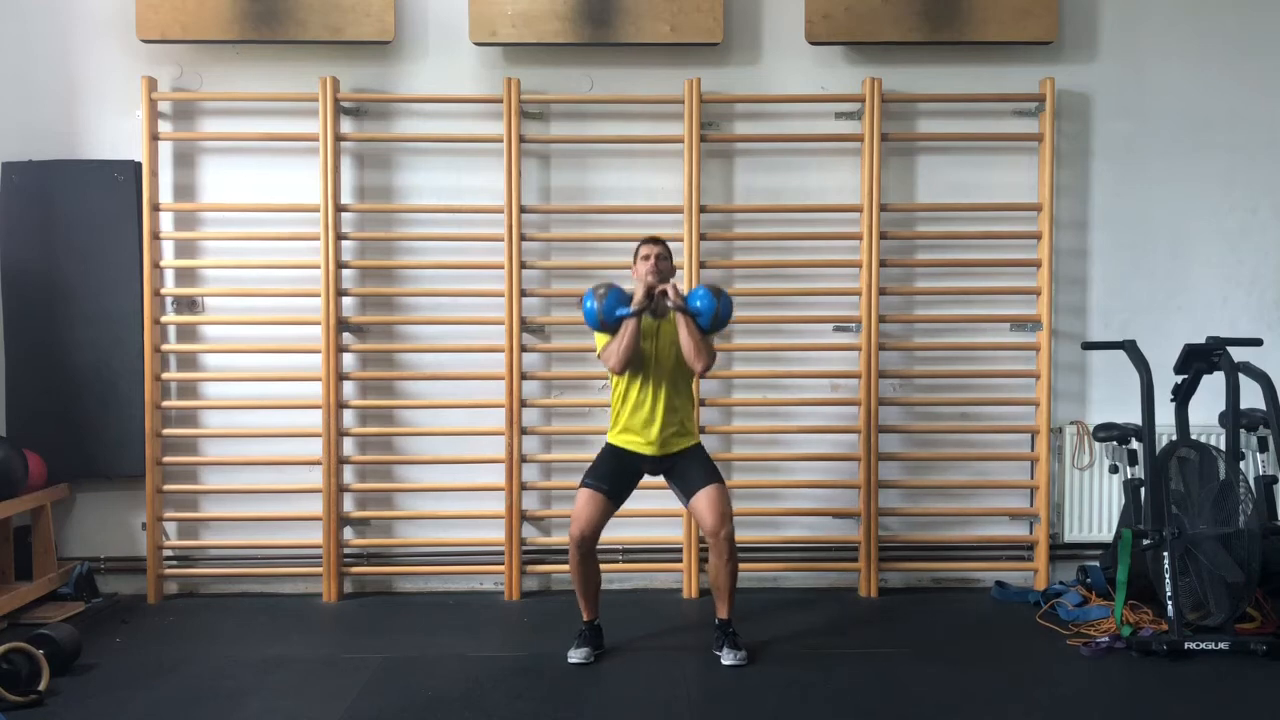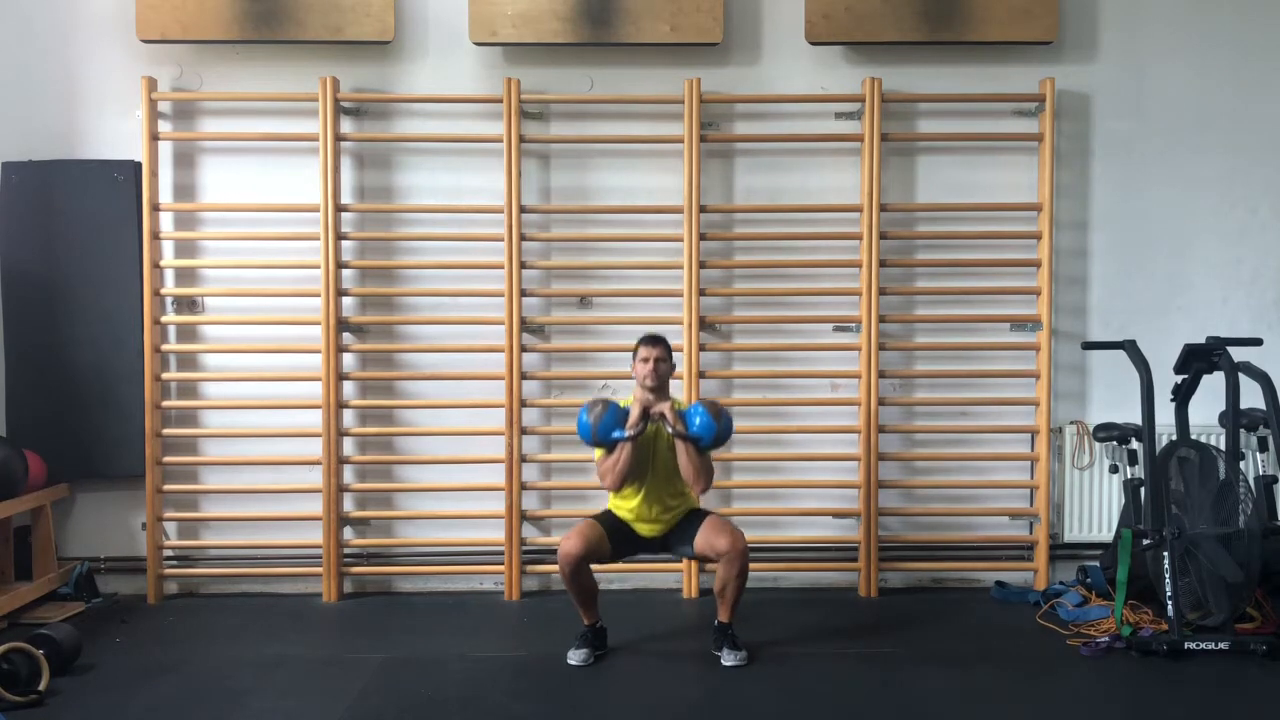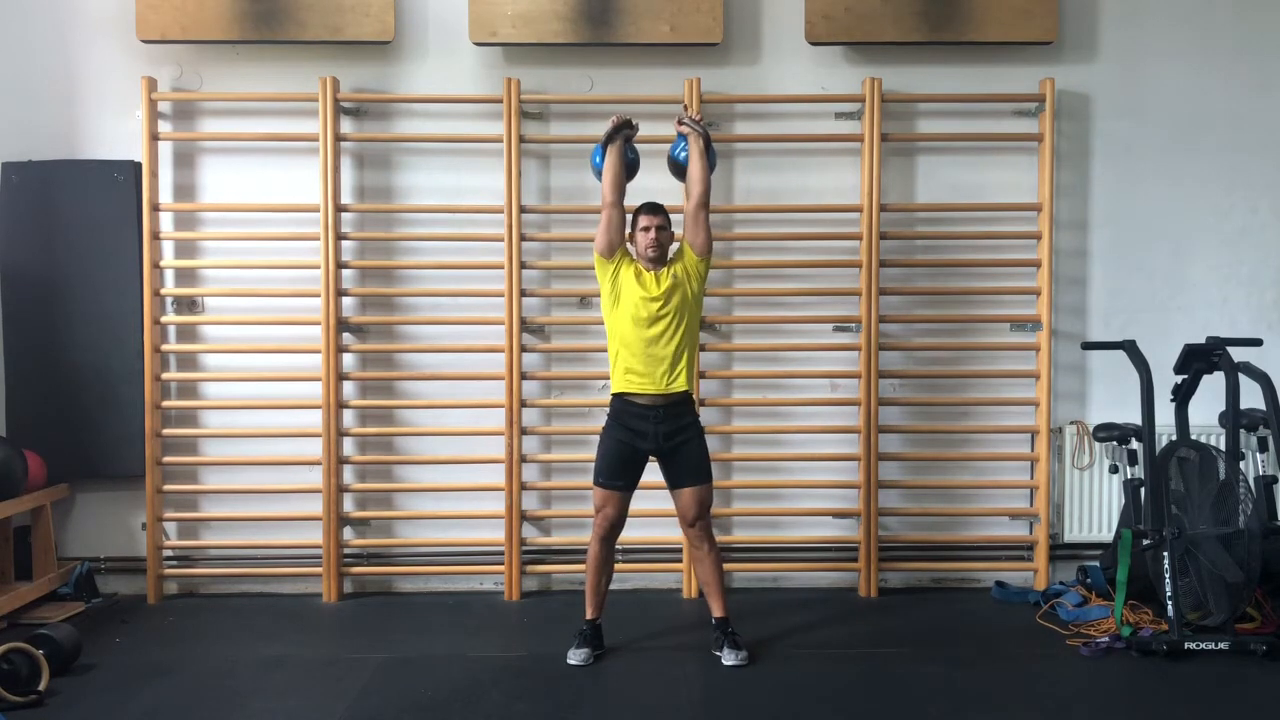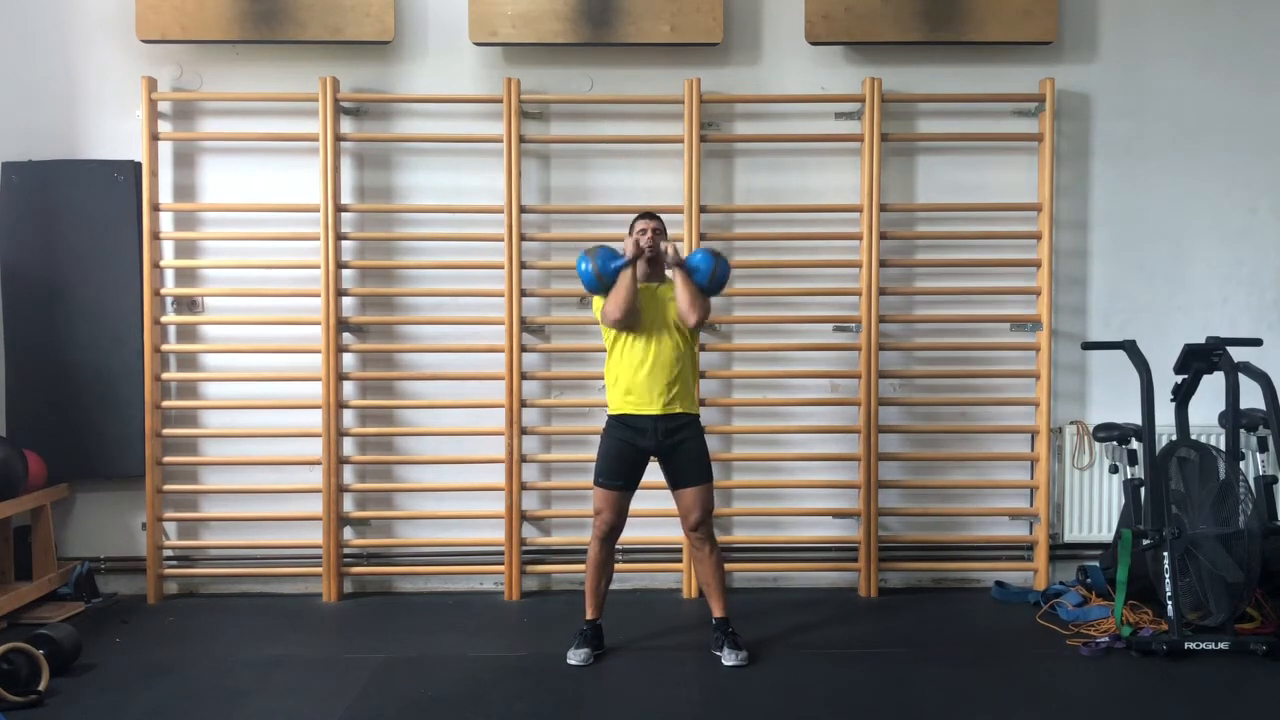
dt=1s
person 1, frame 1
left shoulder: (688, 315)
left elbow: (701, 363)
right elbow: (617, 363)
left wrist: (677, 308)
right wrist: (637, 308)
left hip: (680, 445)
right hip: (626, 444)
left knee: (720, 529)
right knee: (580, 533)
left ankle: (724, 627)
right ankle: (590, 627)
person 1, frame 2
left shoulder: (687, 419)
left elbow: (700, 484)
right elbow: (611, 482)
left wrist: (678, 428)
right wrist: (632, 427)
left hip: (678, 519)
right hip: (624, 522)
left knee: (734, 544)
right knee: (570, 550)
left ankle: (723, 629)
right ankle: (592, 629)
person 1, frame 3
left shoulder: (689, 273)
right shoulder: (615, 272)
left elbow: (698, 203)
right elbow: (611, 203)
left wrist: (694, 138)
right wrist: (617, 141)
left hip: (679, 416)
right hip: (626, 415)
left knee: (698, 526)
right knee: (605, 527)
left ankle: (721, 628)
right ankle: (591, 628)
person 1, frame 4
left shoulder: (681, 292)
right shoulder: (614, 292)
left elbow: (694, 319)
right elbow: (616, 316)
left wrist: (678, 267)
right wrist: (629, 263)
left hip: (680, 423)
right hip: (626, 422)
left knee: (699, 528)
right knee: (604, 528)
left ankle: (722, 628)
right ankle: (591, 628)
